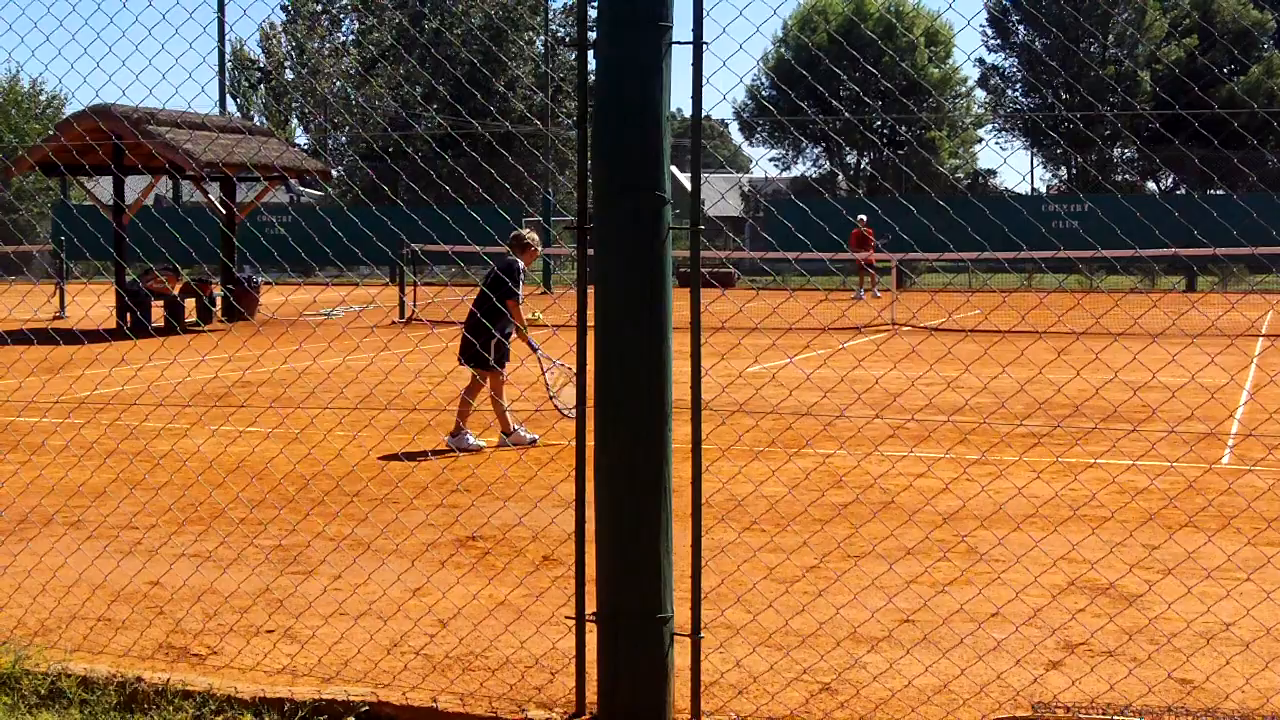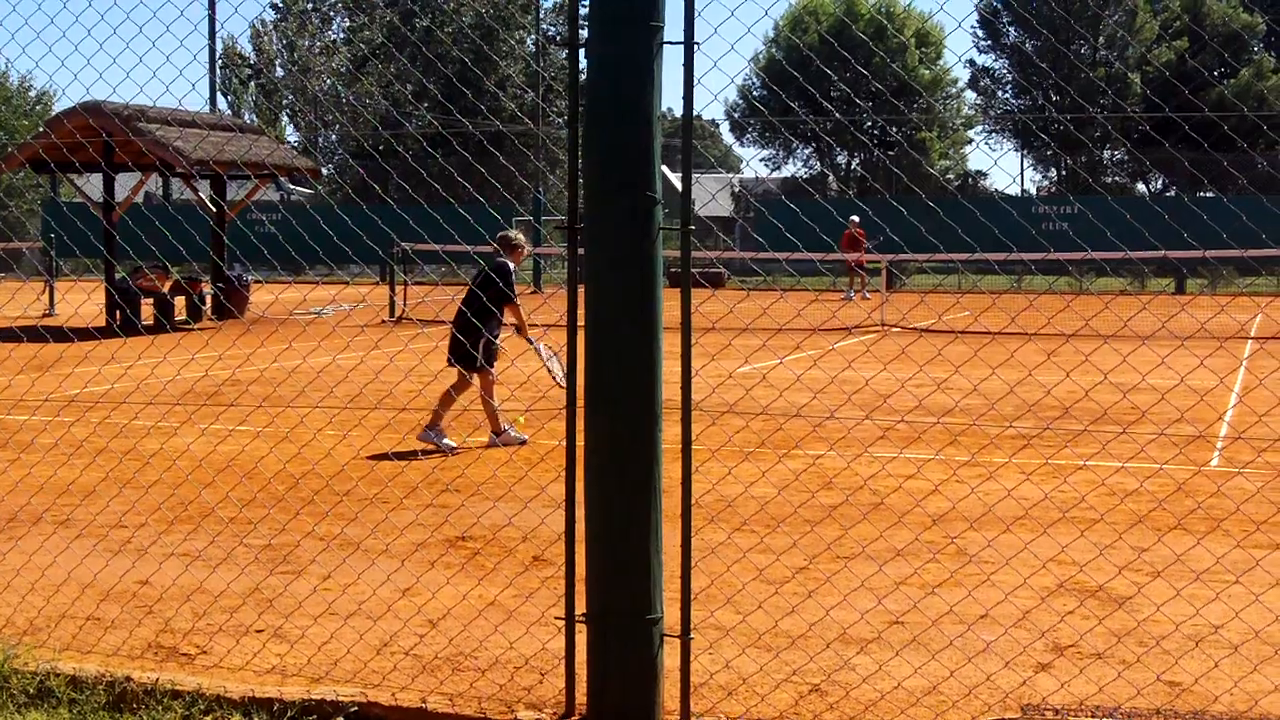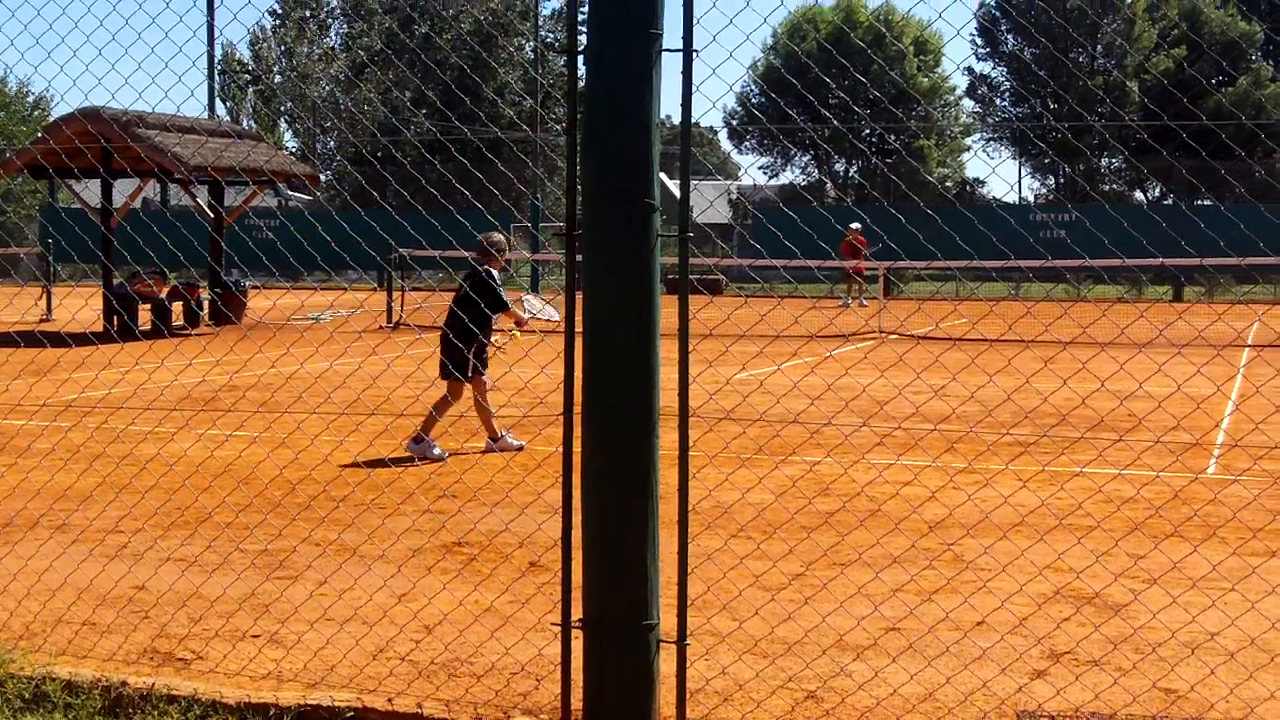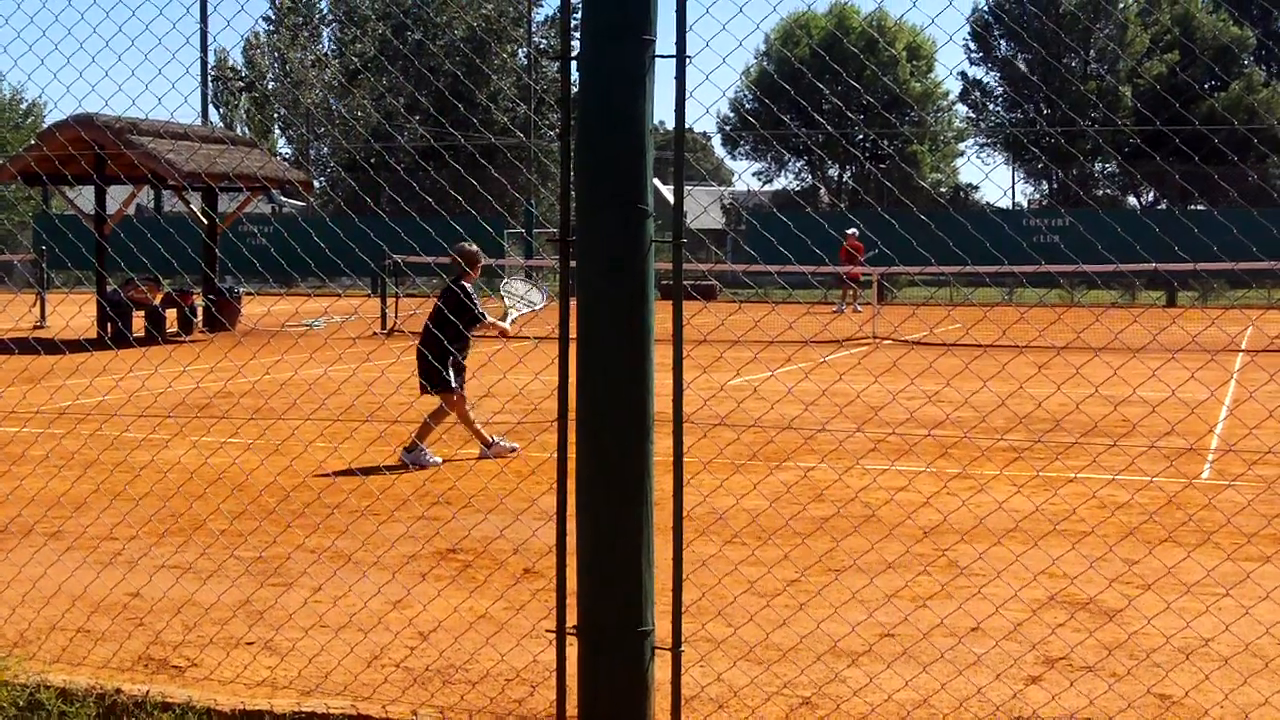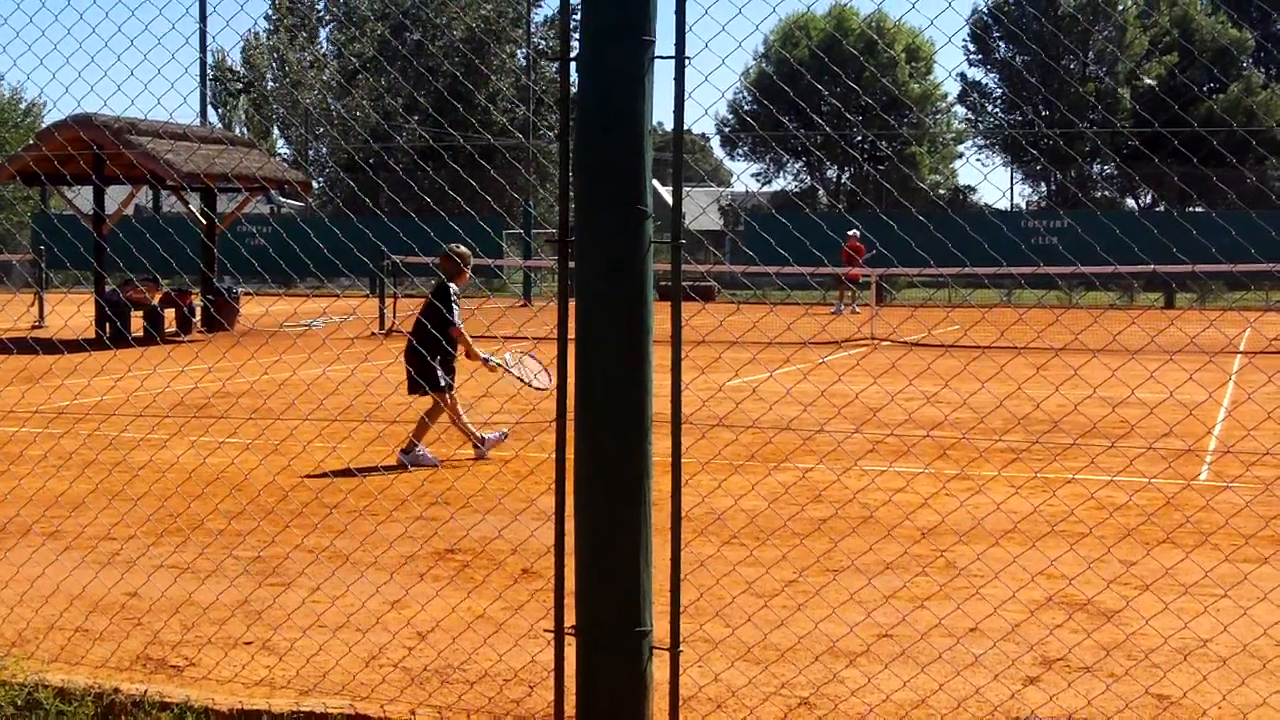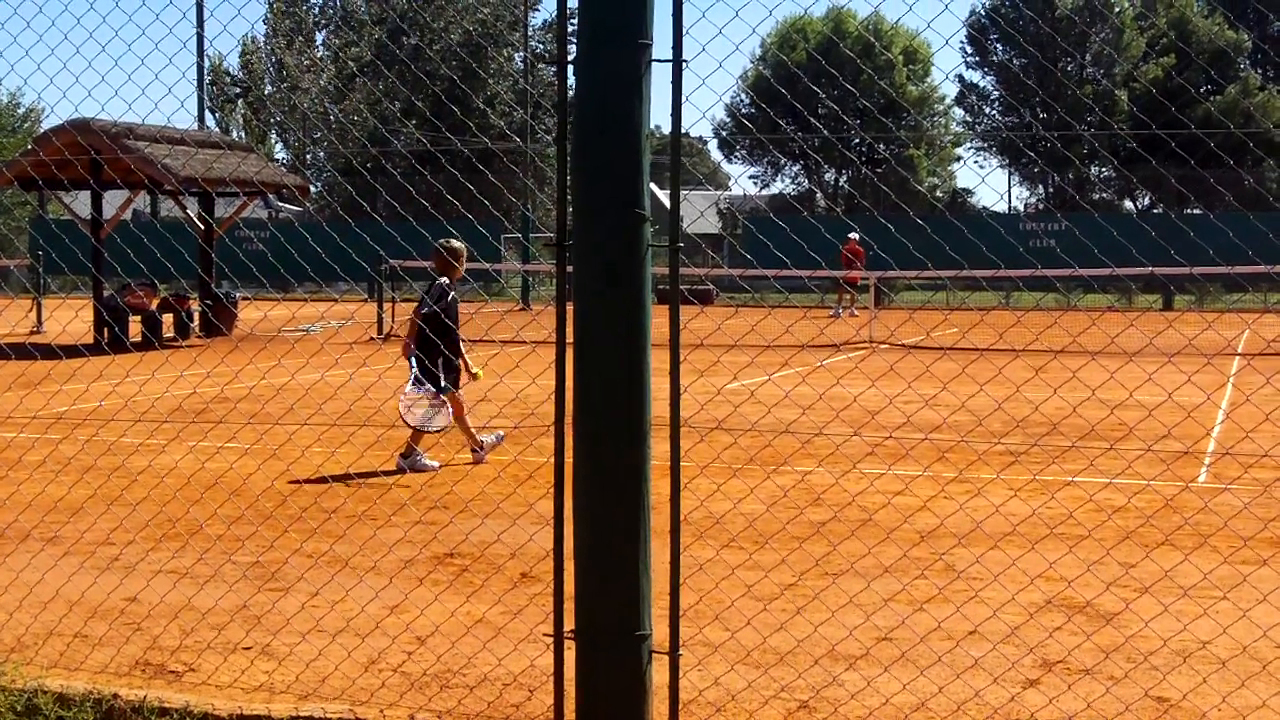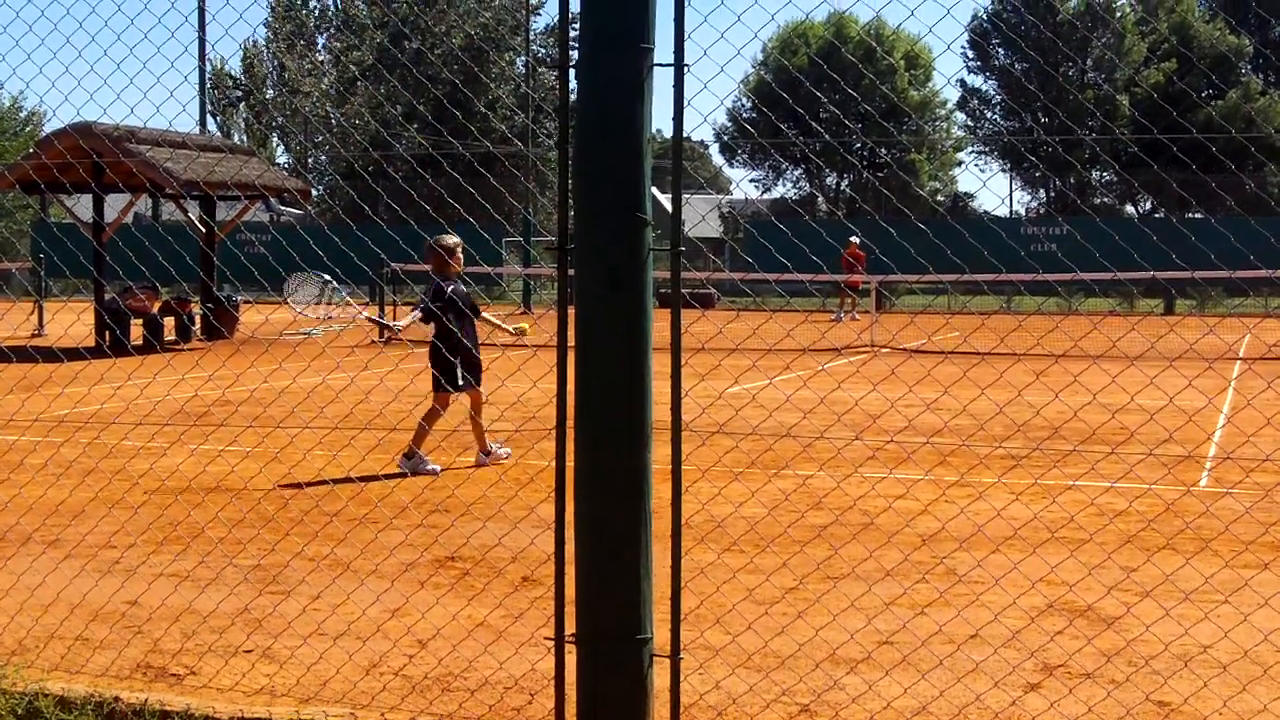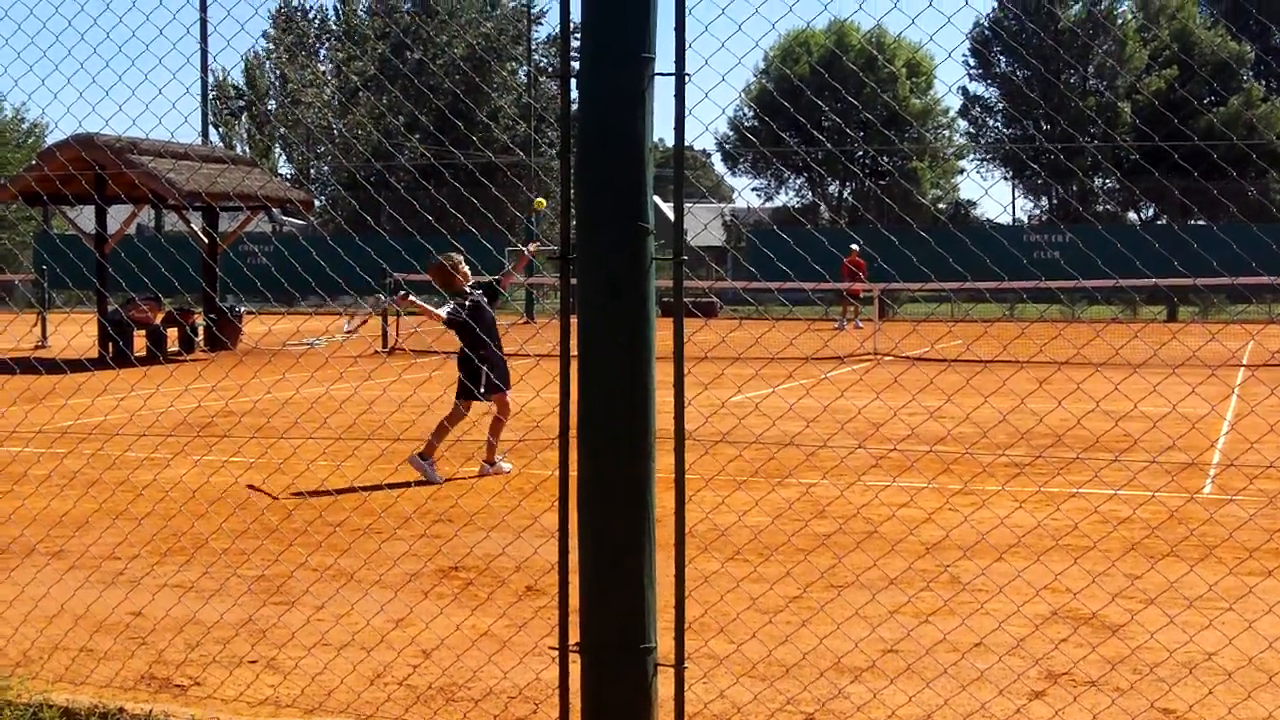
dt=0.2s
person 1, frame 1
left shoulder: (503, 265)
right shoulder: (515, 265)
right elbow: (512, 301)
left wrist: (515, 327)
right wrist: (521, 329)
left hip: (482, 329)
right hip: (487, 331)
left knee: (497, 380)
right knee: (487, 380)
left ankle: (510, 432)
right ankle: (459, 432)
person 1, frame 2
left shoulder: (492, 266)
right shoulder: (505, 266)
right elbow: (511, 302)
left wrist: (493, 338)
right wrist: (523, 325)
left hip: (471, 330)
right hip: (474, 332)
left knee: (488, 379)
right knee: (464, 382)
left ankle: (499, 431)
right ankle: (432, 428)
person 1, frame 3
left shoulder: (474, 274)
right shoulder: (489, 275)
right elbow: (503, 308)
left wrist: (489, 336)
right wrist: (521, 317)
left hip: (463, 340)
right hip: (463, 342)
left knee: (480, 387)
right knee: (455, 392)
left ankle: (496, 437)
right ankle: (420, 440)
person 1, frame 4
left shoulder: (455, 288)
right shoulder: (463, 289)
right elbow: (481, 321)
left wrist: (494, 328)
right wrist: (505, 328)
left hip: (442, 354)
right hip: (440, 354)
left knee: (459, 401)
right knee: (449, 403)
left ankle: (489, 444)
right ankle: (413, 449)
person 1, frame 5
left shoulder: (447, 289)
right shoulder: (449, 289)
left elbow: (455, 331)
right elbow: (454, 329)
left wrist: (474, 354)
right wrist: (475, 353)
left hip: (434, 355)
right hip: (428, 354)
left knee: (451, 402)
right knee: (441, 403)
left ankle: (480, 441)
right ankle: (410, 451)
person 1, frame 6
left shoulder: (448, 288)
right shoulder: (441, 285)
left elbow: (453, 331)
right elbow: (421, 313)
left wrist: (466, 363)
right wrist: (409, 342)
left hip: (446, 355)
right hip: (433, 355)
left knee: (457, 402)
left ankle: (478, 446)
right ankle: (408, 455)
person 1, frame 7
left shoulder: (458, 286)
right shoulder: (442, 286)
left elbow: (478, 314)
right elbow: (424, 310)
left wrist: (506, 328)
right wrist: (402, 323)
left hip: (467, 352)
right hip: (449, 353)
left knee: (477, 399)
right knee: (441, 403)
left ankle: (486, 451)
right ankle: (411, 456)
person 1, frame 8
left shoulder: (478, 291)
right shoulder: (457, 301)
left elbow: (503, 281)
right elbow: (442, 315)
left wrist: (523, 260)
right wrist: (413, 302)
left hip: (492, 360)
right hip: (476, 362)
left knee: (504, 408)
right knee: (460, 411)
left ankle: (491, 460)
right ankle: (424, 457)
